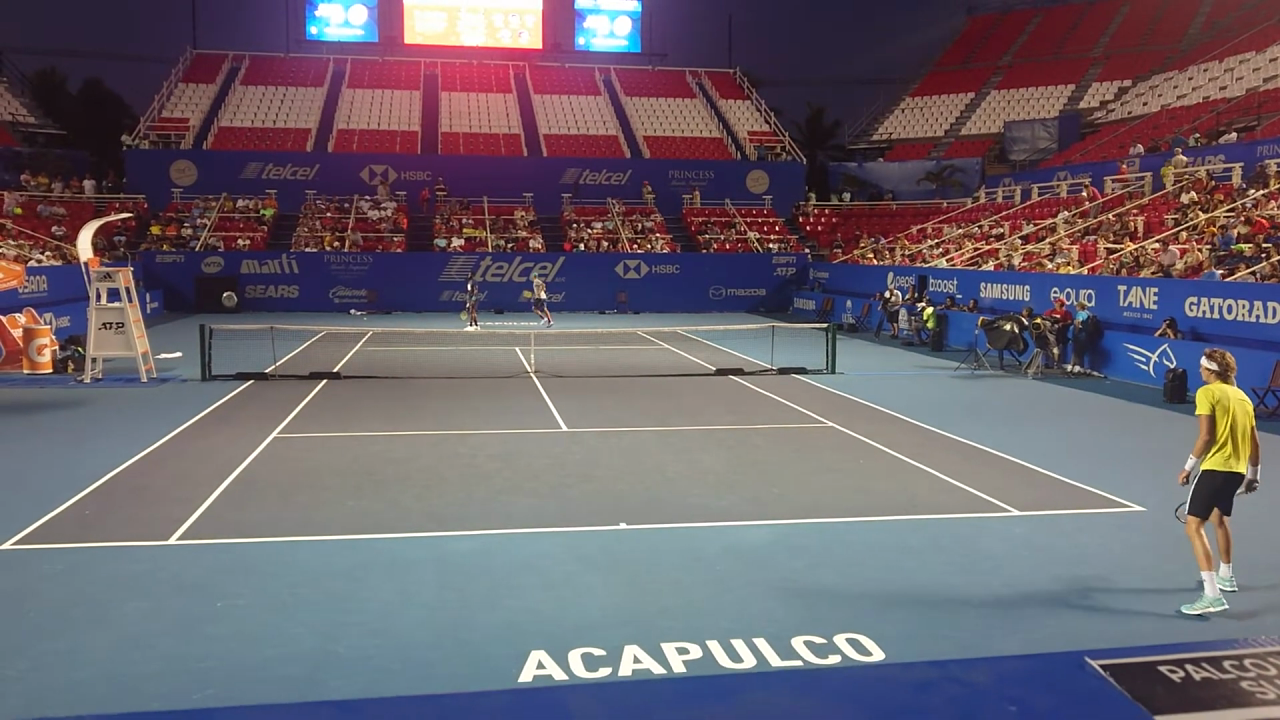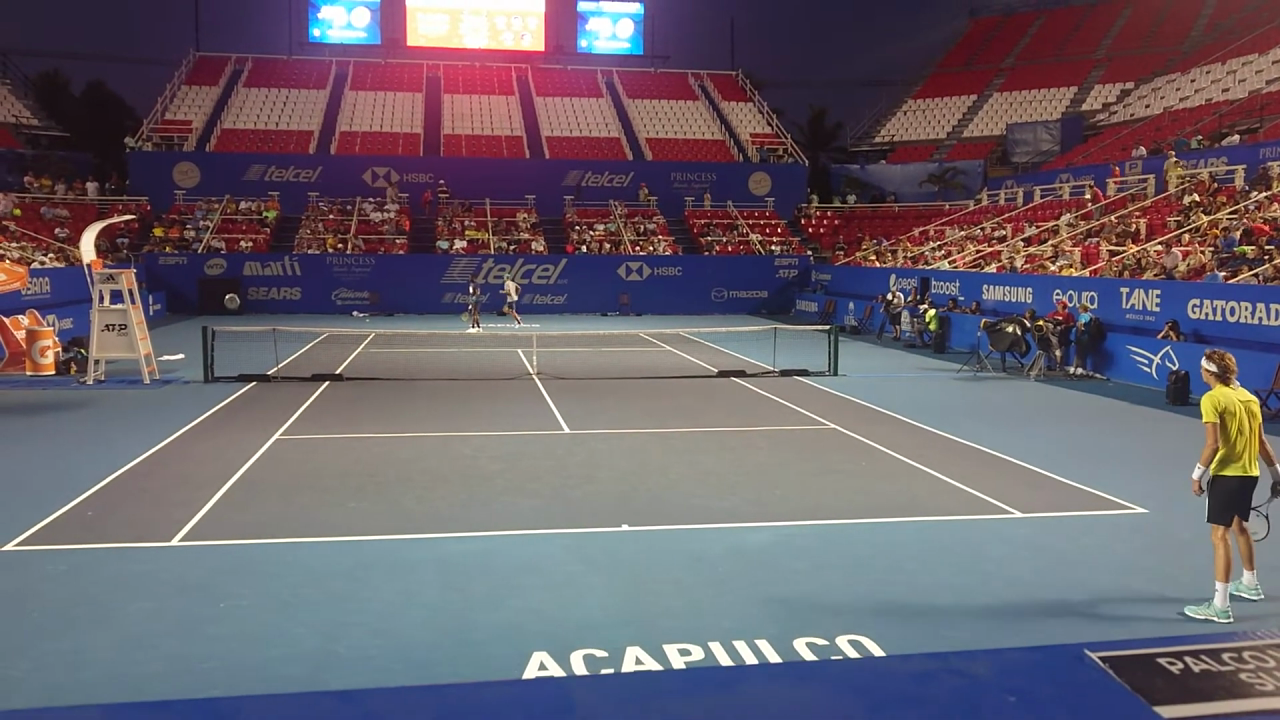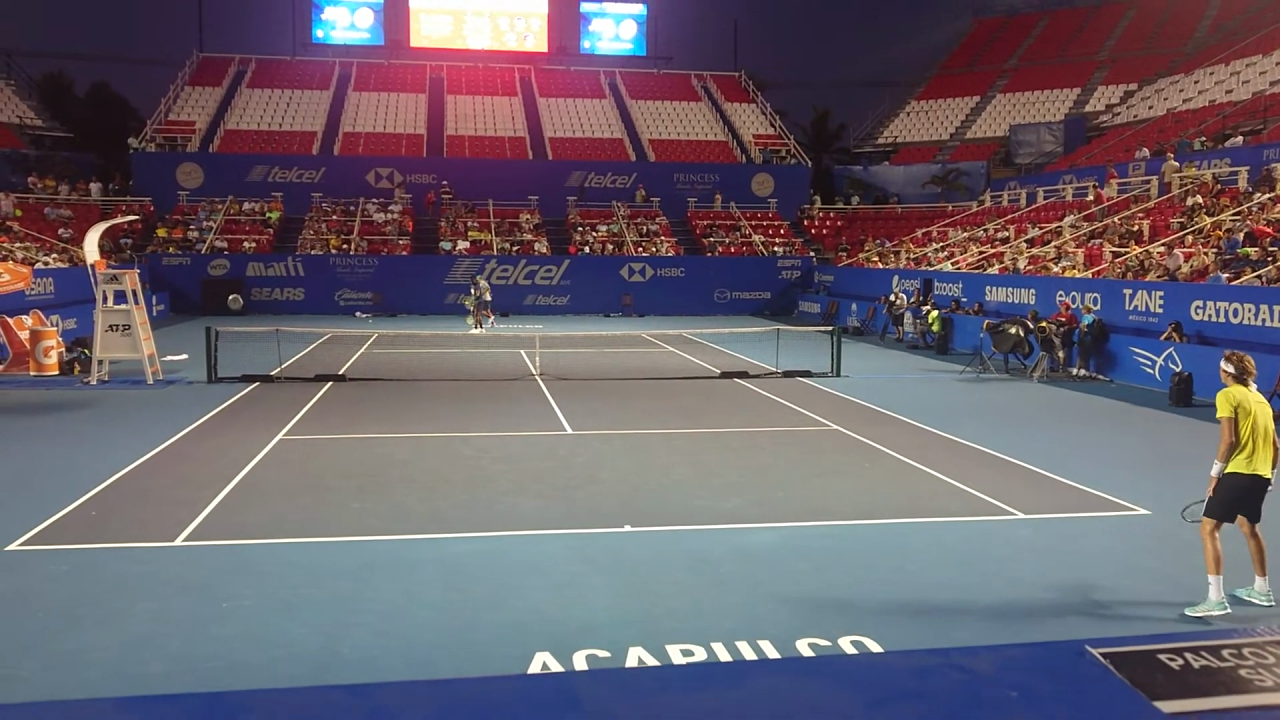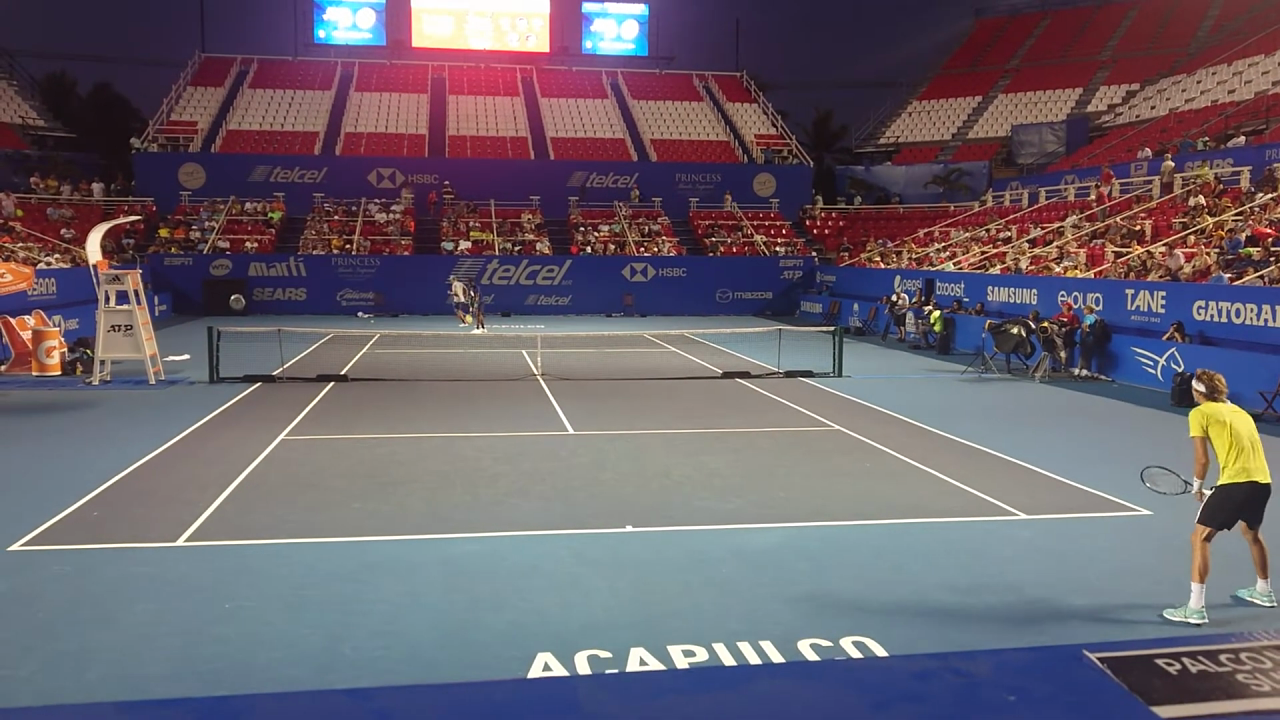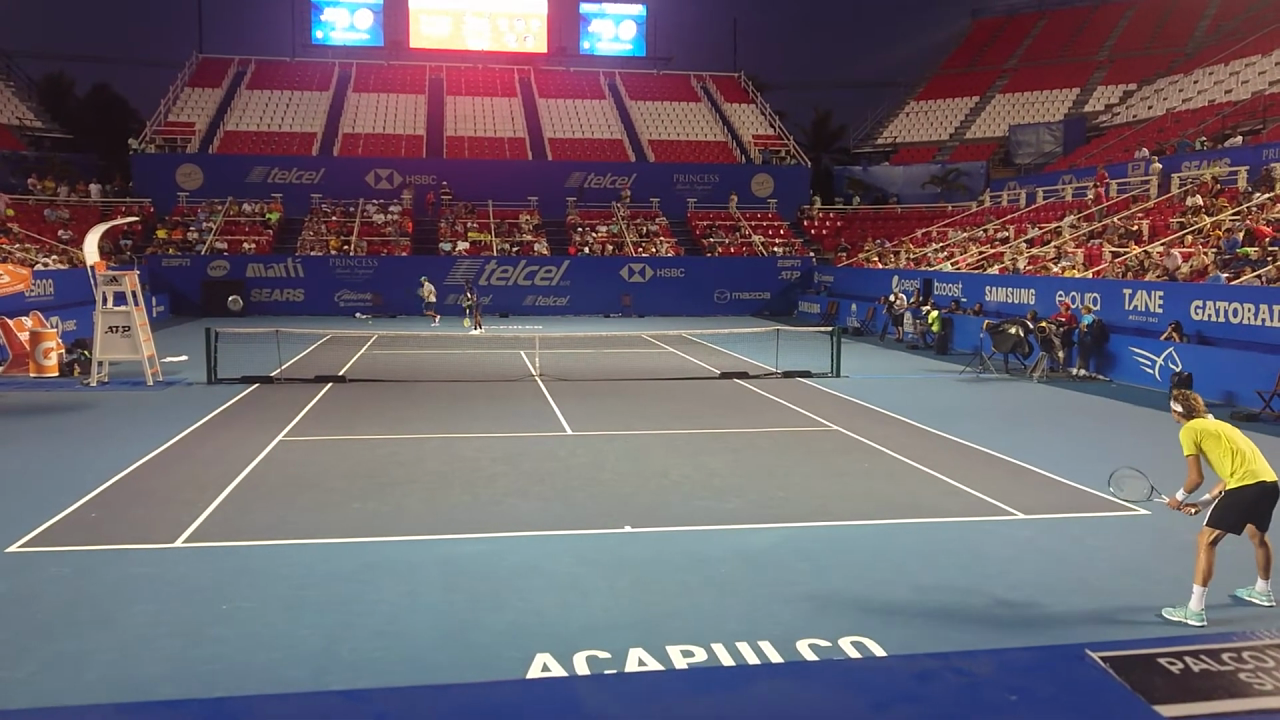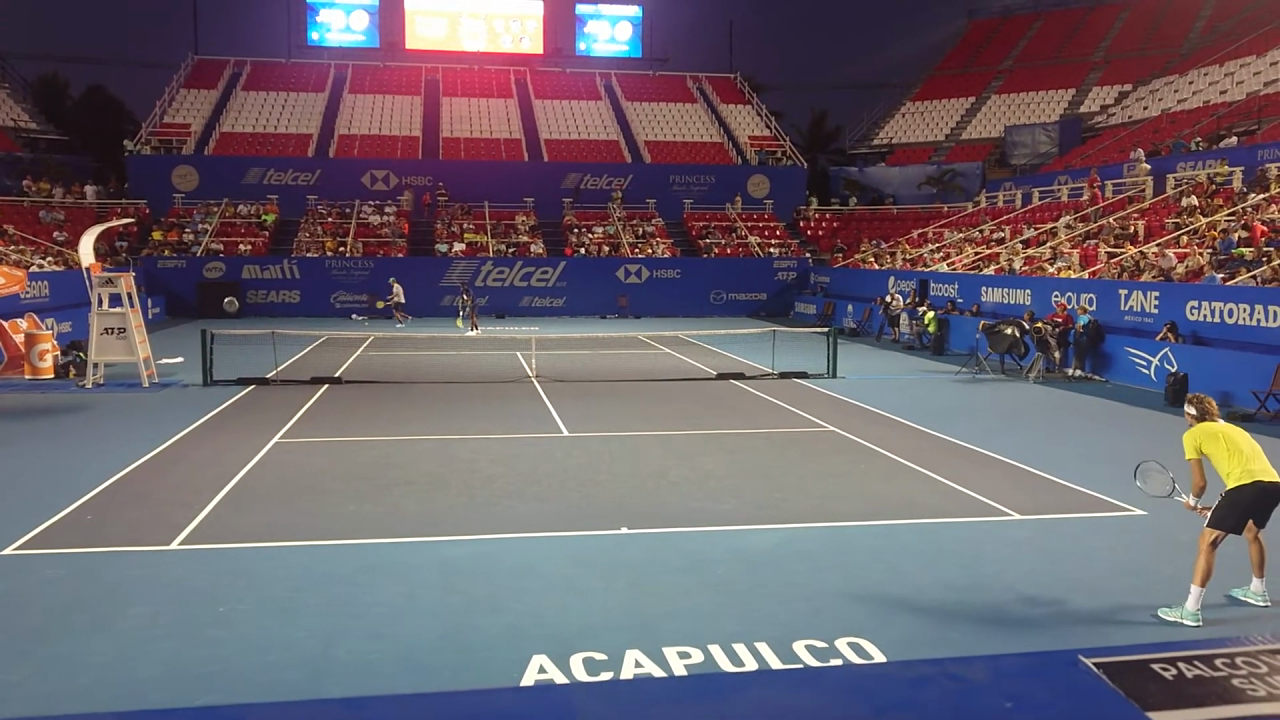
dt=0.4s
person 1, frame 1
left shoulder: (1207, 392)
right shoulder: (1243, 397)
left elbow: (1205, 437)
right elbow: (1254, 442)
left wrist: (1189, 467)
right wrist: (1253, 475)
left hip: (1215, 469)
right hip: (1237, 471)
left knee: (1194, 526)
right knee: (1218, 518)
left ankle: (1212, 596)
right ankle: (1226, 577)
person 1, frame 2
left shoulder: (1212, 399)
right shoulder: (1249, 397)
left elbow: (1213, 445)
left wrist: (1197, 475)
left hip: (1225, 474)
right hip: (1249, 474)
left knee: (1220, 535)
right knee: (1238, 526)
left ankle: (1220, 605)
right ankle: (1250, 584)
person 1, frame 3
left shoulder: (1227, 395)
left elbow: (1228, 439)
left wrist: (1215, 473)
left hip: (1237, 473)
left knee: (1208, 529)
right knee: (1249, 529)
left ankle: (1216, 599)
person 1, frame 4
left shoulder: (1200, 413)
right shoulder: (1240, 412)
left elbow: (1202, 460)
left wrist: (1197, 487)
left hip: (1235, 482)
right hip: (1263, 481)
left knee: (1200, 537)
right knee: (1251, 534)
left ankle: (1196, 608)
right ankle: (1264, 591)
person 1, frame 5
left shoulder: (1189, 430)
right shoulder: (1219, 425)
left elbow: (1196, 478)
left wrist: (1179, 498)
right wrist: (1200, 504)
left hip: (1247, 486)
left knee: (1206, 541)
right knee: (1257, 535)
left ankle: (1195, 610)
person 1, frame 6
left shoulder: (1193, 435)
right shoulder: (1232, 429)
left elbow: (1200, 482)
left wrist: (1193, 502)
right wrist: (1219, 507)
left hip: (1247, 487)
left knee: (1207, 542)
right knee: (1252, 532)
left ankle: (1191, 610)
right ankle: (1258, 591)
